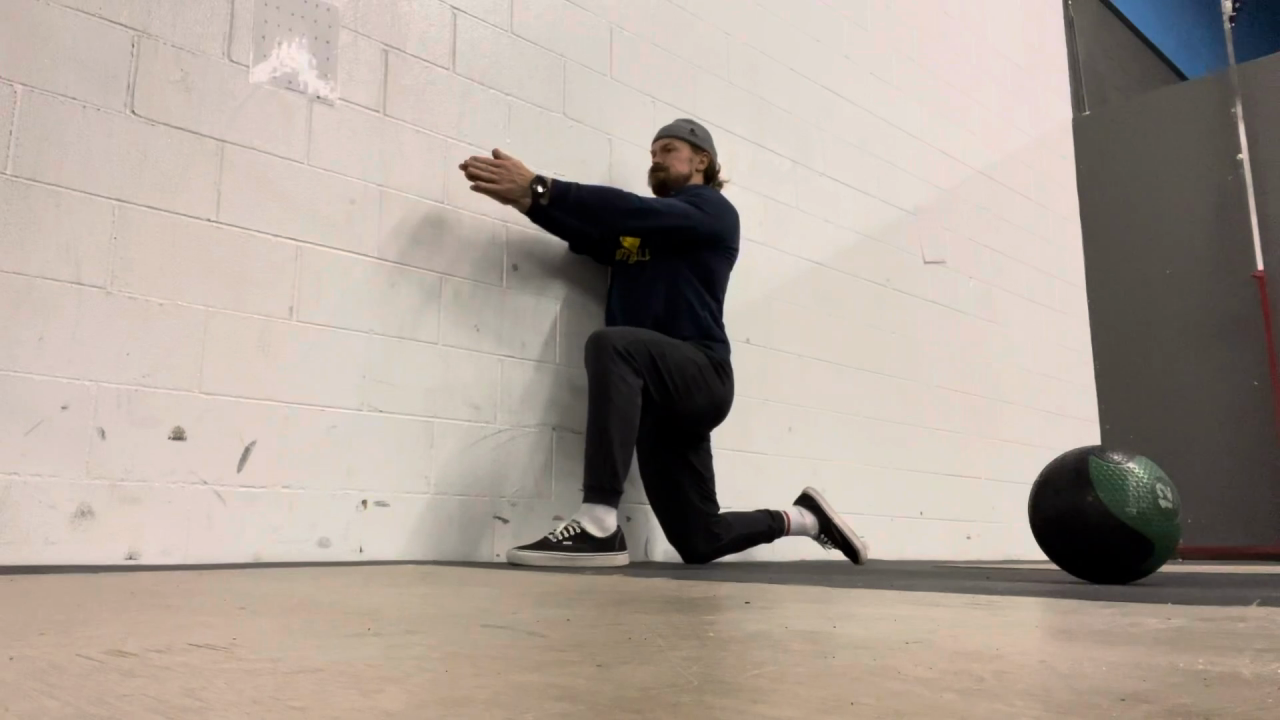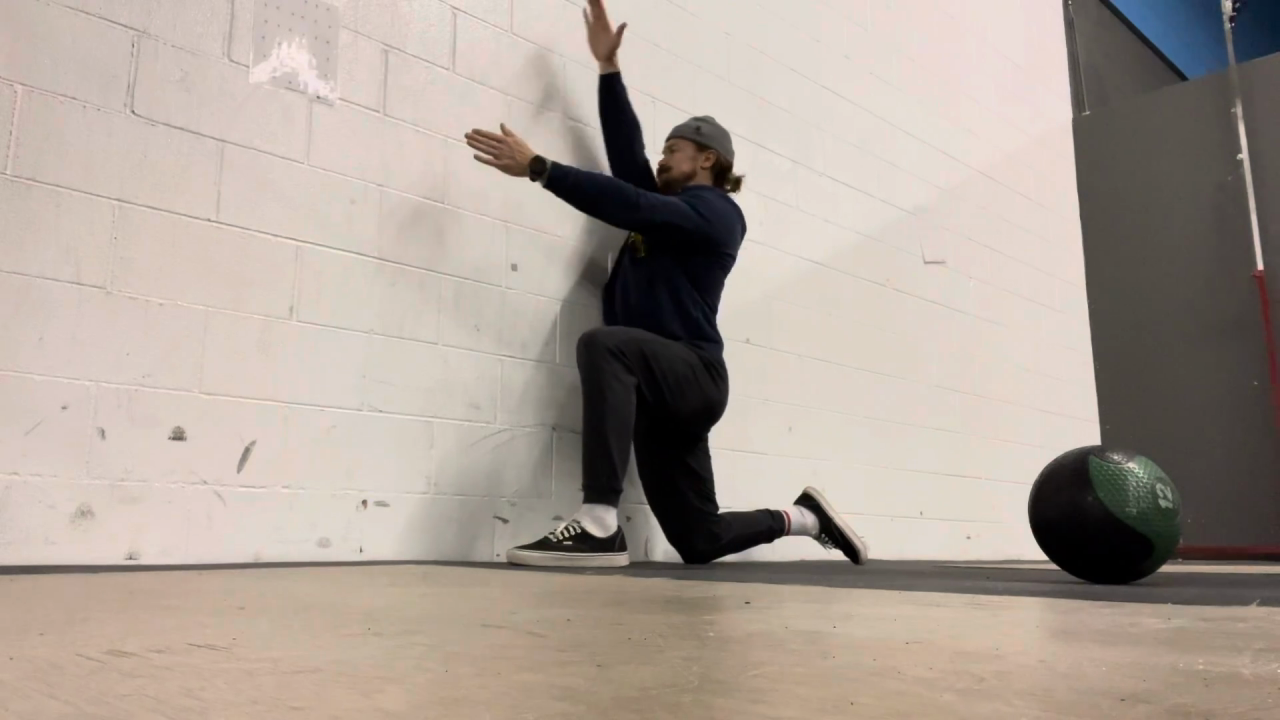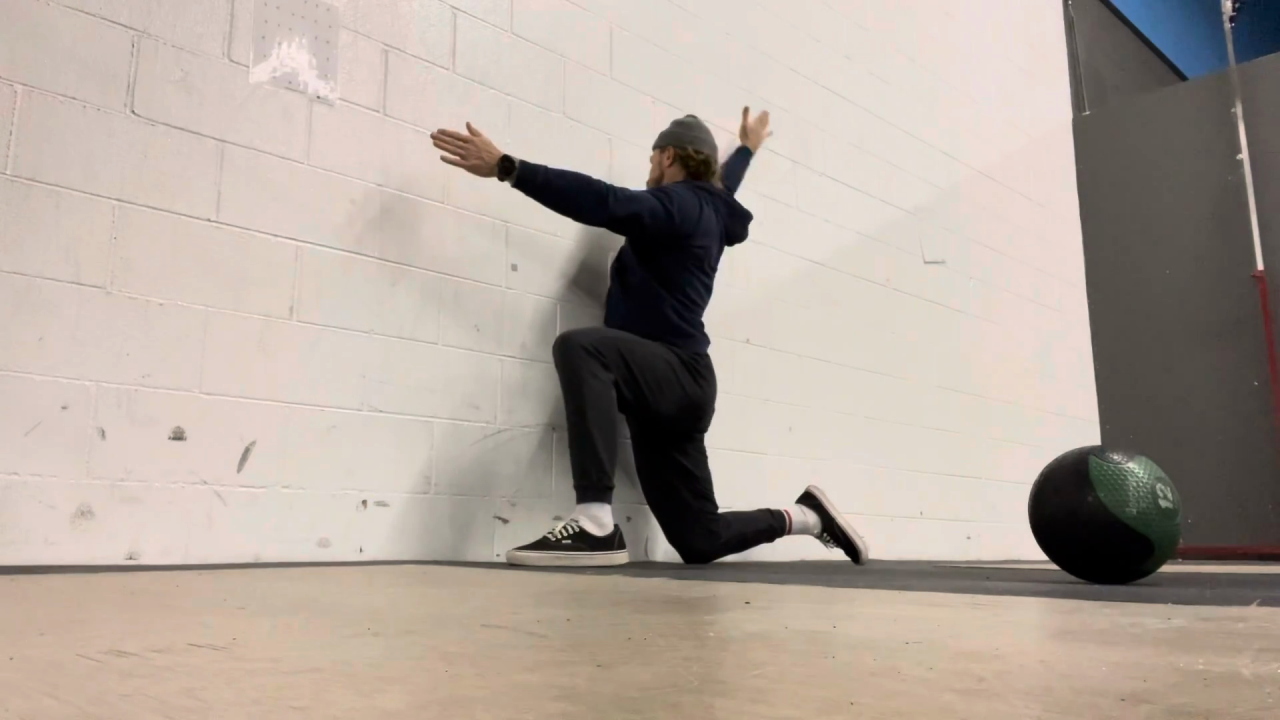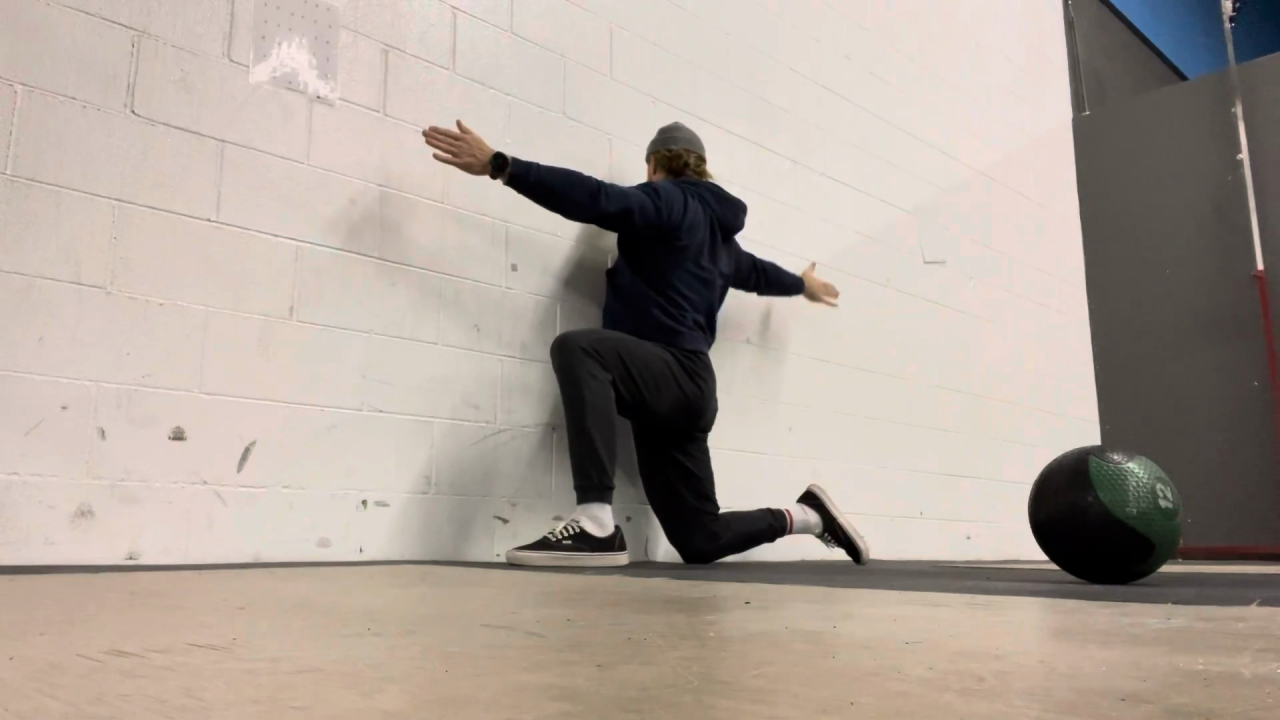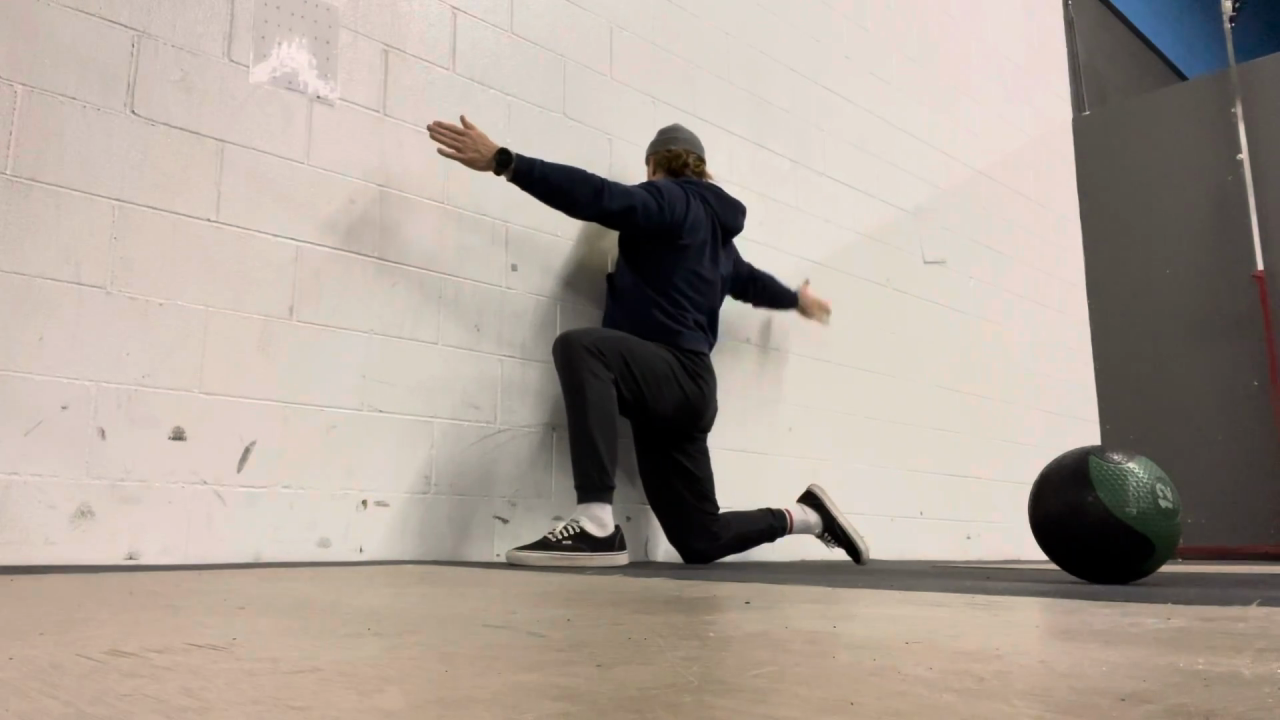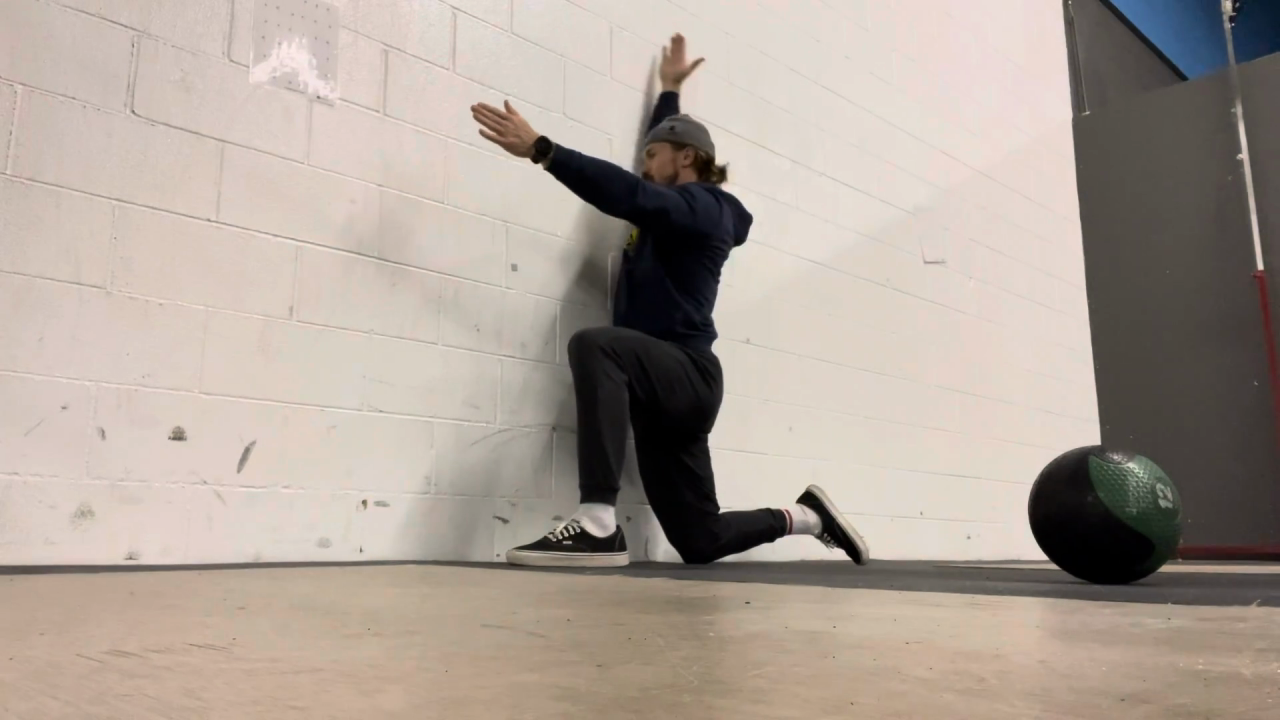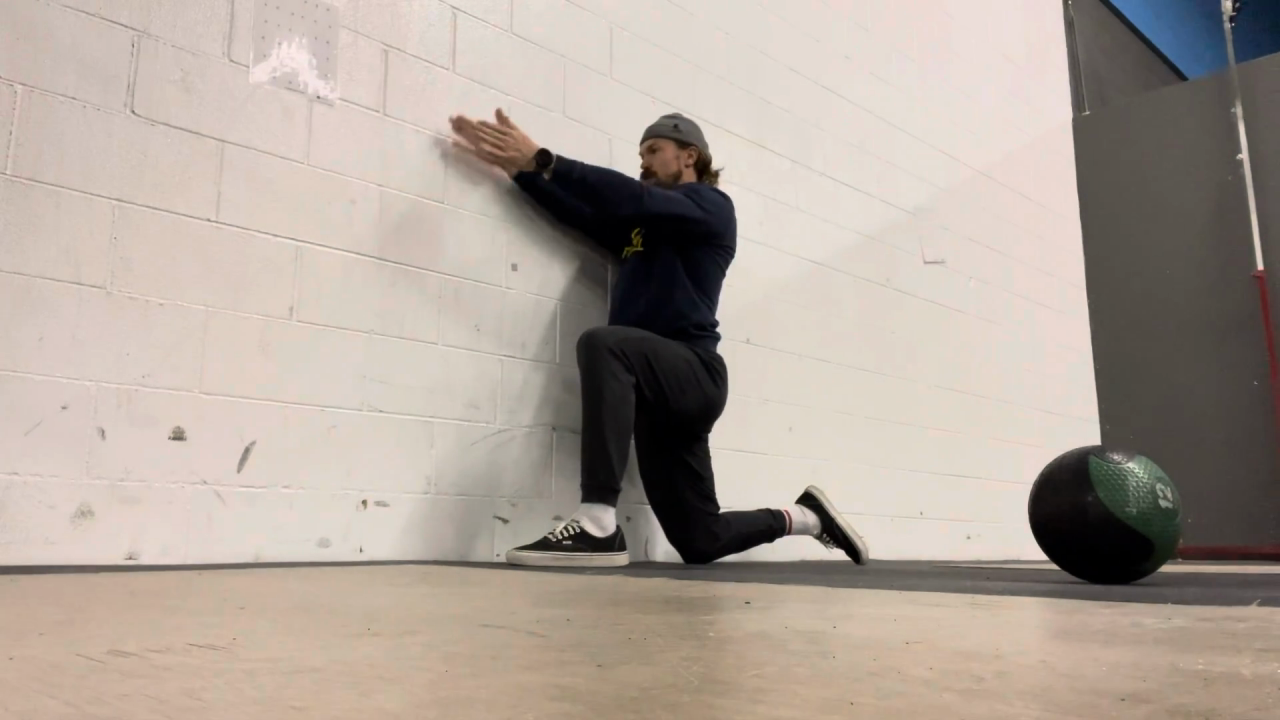
dt=0.7s
person 1, frame 1
left shoulder: (712, 211)
right shoulder: (641, 227)
left elbow: (627, 211)
right elbow: (590, 230)
left wrist: (540, 187)
right wrist: (525, 198)
left hip: (700, 375)
right hip: (661, 389)
left knee: (611, 345)
right knee: (700, 542)
left ankle: (599, 526)
right ankle: (803, 517)
person 1, frame 2
left shoulder: (713, 214)
right shoulder: (663, 214)
left elbow: (628, 205)
right elbow: (625, 150)
left wrist: (538, 167)
right wrist: (607, 66)
left hip: (692, 376)
right hip: (662, 387)
left knee: (603, 346)
right knee: (700, 540)
left ankle: (599, 525)
right ankle: (803, 517)
person 1, frame 3
left shoulder: (680, 206)
right shoulder: (706, 212)
left elbow: (601, 202)
right elbow: (723, 188)
left wrist: (505, 166)
right wrist: (746, 151)
left hip: (677, 377)
right hip: (674, 386)
right knee: (699, 540)
left ankle: (595, 526)
right ankle: (806, 516)
person 1, frame 4
left shoulder: (669, 201)
right shoulder: (714, 225)
left elbow: (594, 199)
right elbow: (754, 270)
left wrist: (498, 165)
right wrist: (803, 284)
left hip: (675, 376)
right hip: (684, 387)
right knee: (701, 542)
left ankle: (596, 526)
right ankle: (807, 516)
person 1, frame 5
left shoulder: (670, 201)
right shoulder: (714, 226)
left elbow: (597, 198)
right elbow: (749, 280)
left wrist: (502, 160)
right wrist: (798, 300)
left hip: (678, 377)
right hip: (682, 387)
right knee: (700, 541)
left ankle: (596, 527)
right ankle: (806, 516)
person 1, frame 6
left shoulder: (702, 209)
right shoulder: (685, 210)
left elbow: (628, 194)
left wrist: (538, 148)
right wrist: (669, 90)
left hip: (685, 378)
right hip: (672, 387)
right knee: (701, 541)
left ankle: (598, 526)
right ankle: (806, 516)
person 1, frame 7
left shoulder: (710, 206)
right shoulder: (643, 225)
left elbow: (632, 198)
right elbow: (586, 211)
left wrist: (540, 160)
right wrist: (519, 166)
left hip: (692, 375)
right hip: (663, 393)
left knee: (602, 344)
right knee: (701, 542)
left ankle: (597, 528)
right ankle: (805, 517)
